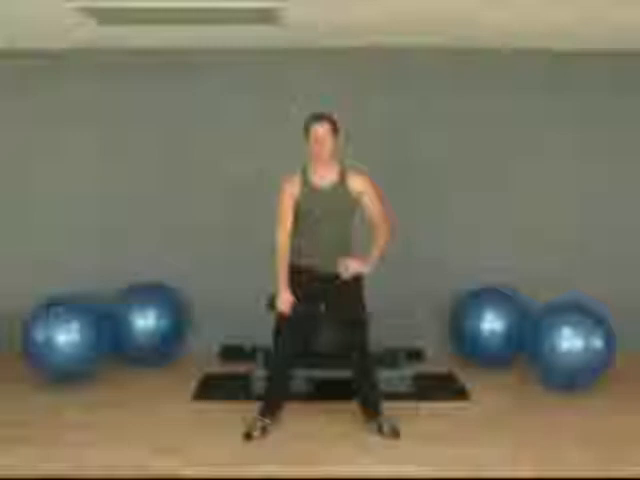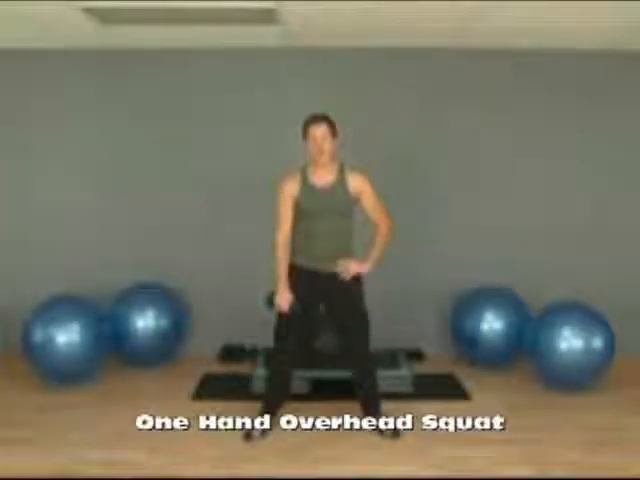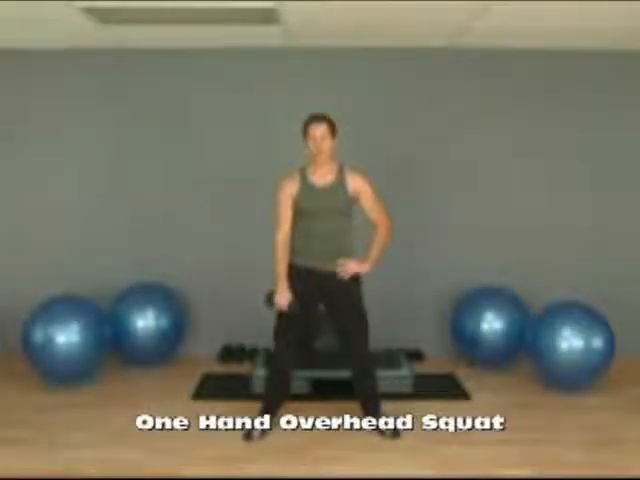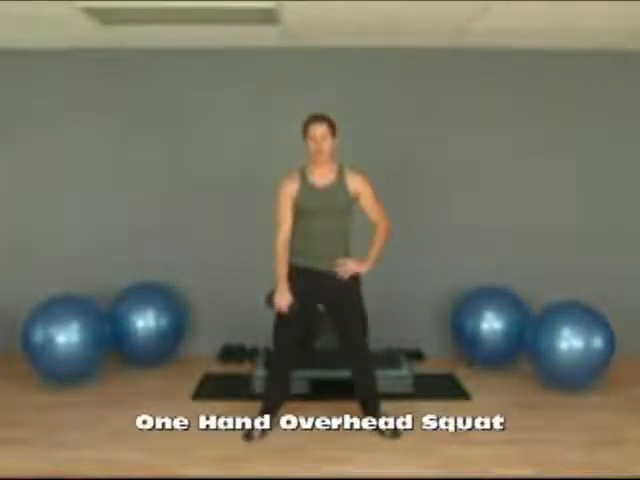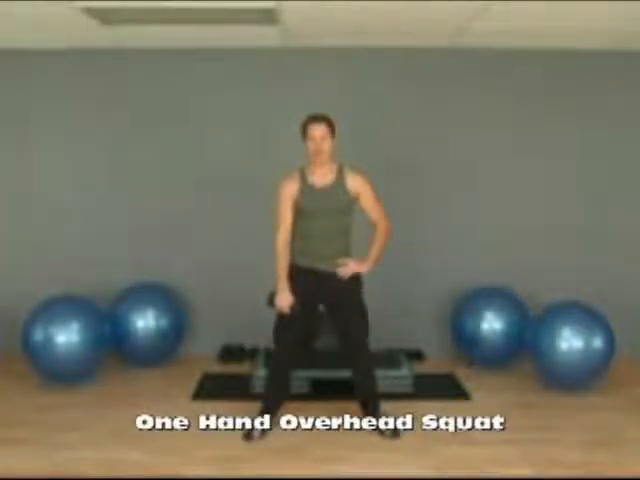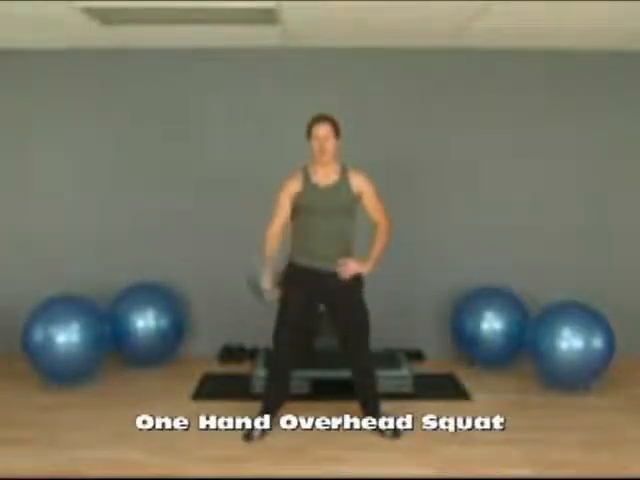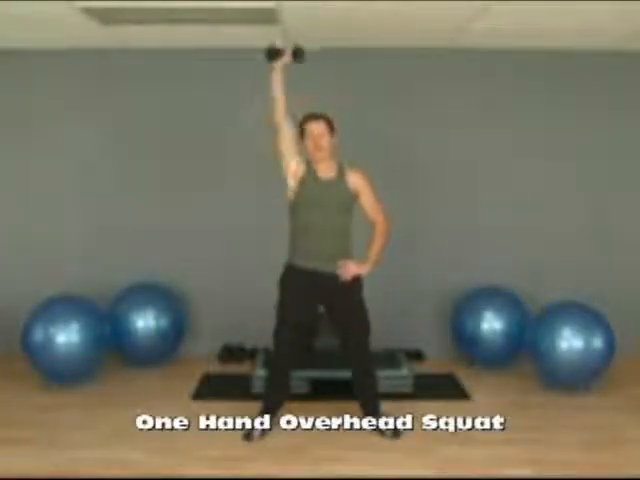
dt=0.7s
person 1, frame 1
left shoulder: (357, 182)
right shoulder: (293, 184)
left elbow: (384, 224)
right elbow: (283, 236)
left wrist: (369, 263)
right wrist: (282, 287)
left hip: (342, 277)
right hip: (302, 276)
left knee: (359, 346)
right knee: (284, 347)
left ankle: (374, 414)
right ankle: (267, 414)
person 1, frame 2
left shoulder: (355, 181)
right shoulder: (292, 184)
left elbow: (384, 224)
right elbow: (283, 236)
left wrist: (368, 263)
right wrist: (282, 286)
left hip: (342, 276)
right hip: (302, 275)
left knee: (359, 347)
right knee: (284, 347)
left ankle: (374, 413)
right ankle: (267, 414)
person 1, frame 3
left shoulder: (354, 181)
right shoulder: (291, 184)
left elbow: (384, 224)
right elbow: (282, 235)
left wrist: (367, 263)
right wrist: (281, 285)
left hip: (341, 276)
right hip: (301, 275)
left knee: (358, 348)
right knee: (284, 348)
left ankle: (374, 414)
right ankle: (266, 416)
person 1, frame 4
left shoulder: (354, 181)
right shoulder: (292, 184)
left elbow: (383, 223)
right elbow: (283, 236)
left wrist: (367, 263)
right wrist: (281, 285)
left hip: (340, 276)
right hip: (300, 275)
left knee: (358, 347)
right knee: (284, 348)
left ankle: (374, 414)
right ankle: (266, 416)
person 1, frame 5
left shoulder: (354, 181)
right shoulder: (291, 185)
left elbow: (382, 223)
right elbow: (283, 236)
left wrist: (368, 263)
right wrist: (282, 287)
left hip: (341, 277)
right hip: (301, 276)
left knee: (359, 347)
right knee: (285, 348)
left ankle: (374, 414)
right ankle: (266, 415)
person 1, frame 6
left shoulder: (357, 181)
right shoulder: (295, 183)
left elbow: (383, 223)
right elbow: (276, 227)
left wrist: (368, 264)
right wrist: (267, 265)
left hip: (342, 277)
right hip: (300, 275)
left knee: (359, 347)
right knee: (284, 347)
left ankle: (373, 413)
right ankle: (266, 415)
person 1, frame 7
left shoulder: (353, 178)
right shoulder: (296, 172)
left elbow: (381, 222)
right elbow: (280, 121)
left wrist: (368, 264)
right wrist: (278, 72)
left hip: (341, 278)
right hip: (299, 277)
left knee: (359, 348)
right knee: (285, 349)
left ankle: (373, 414)
right ankle: (266, 415)
